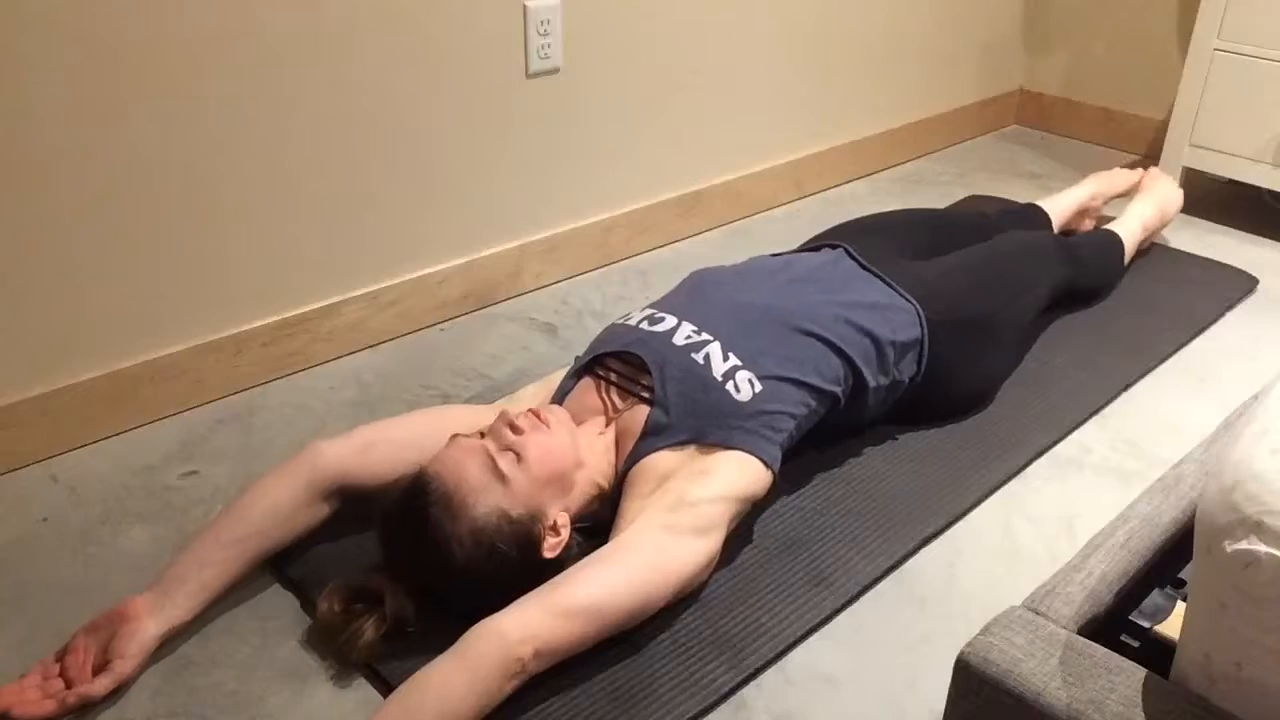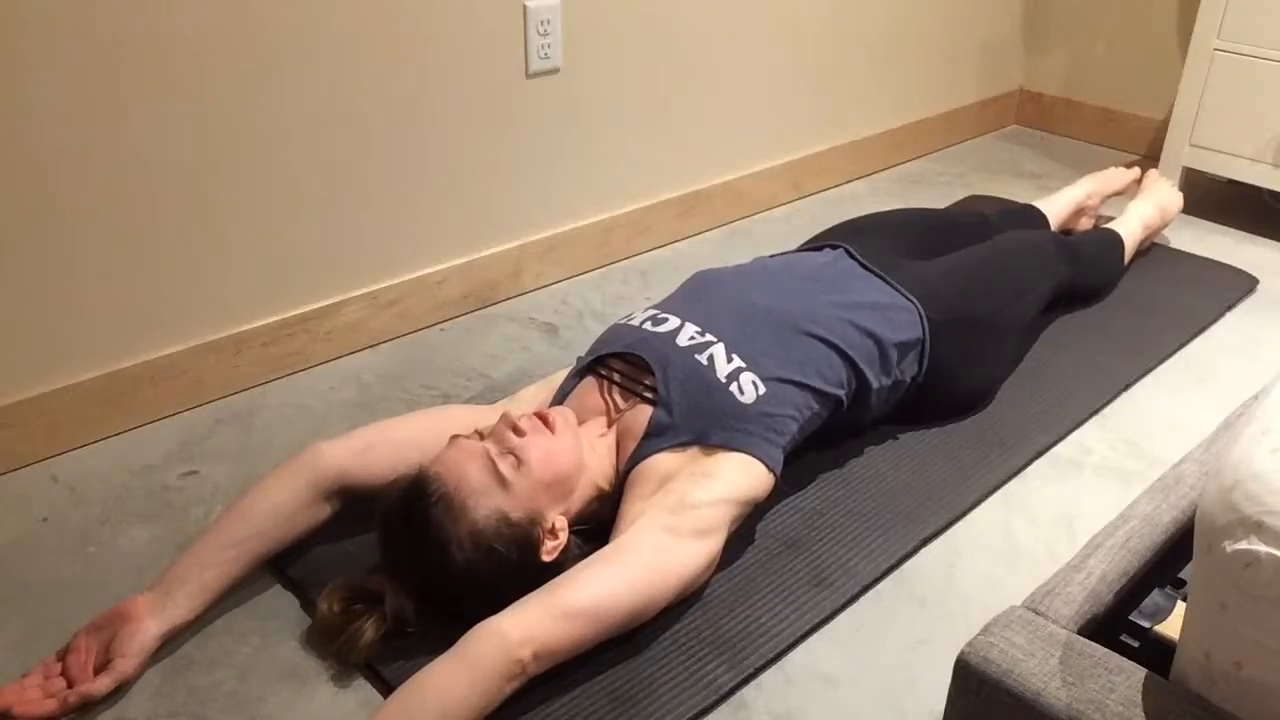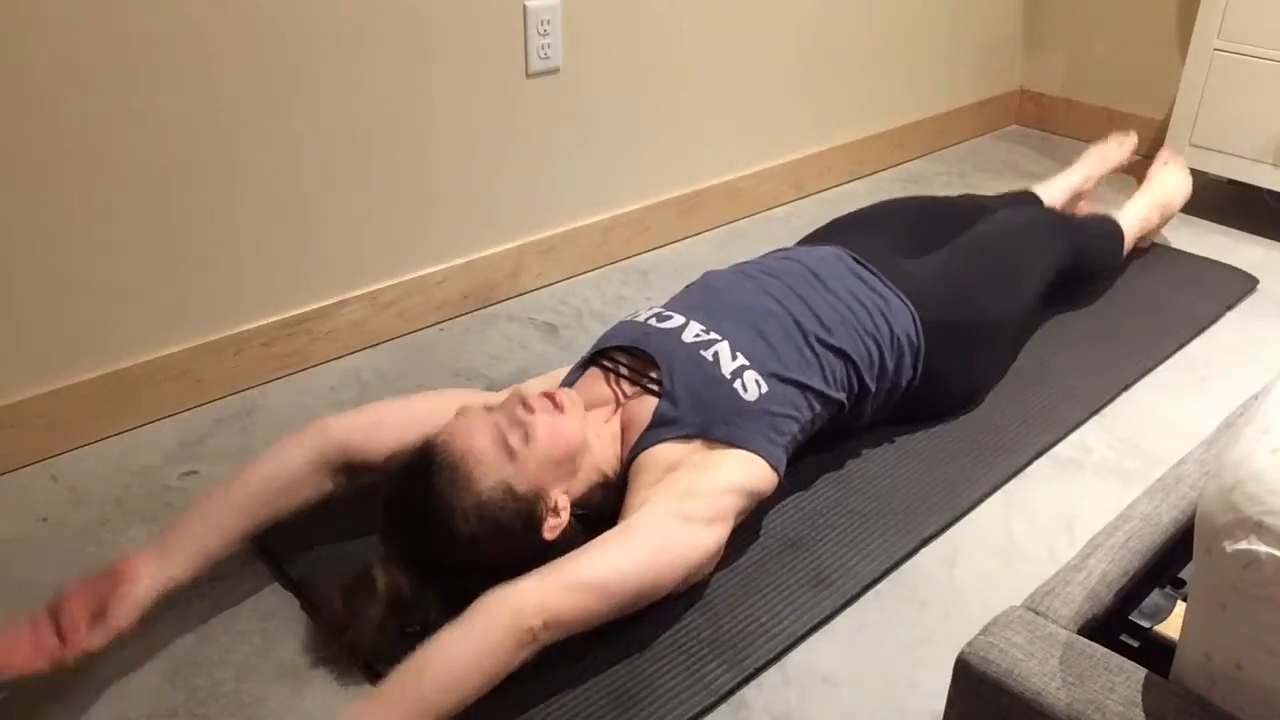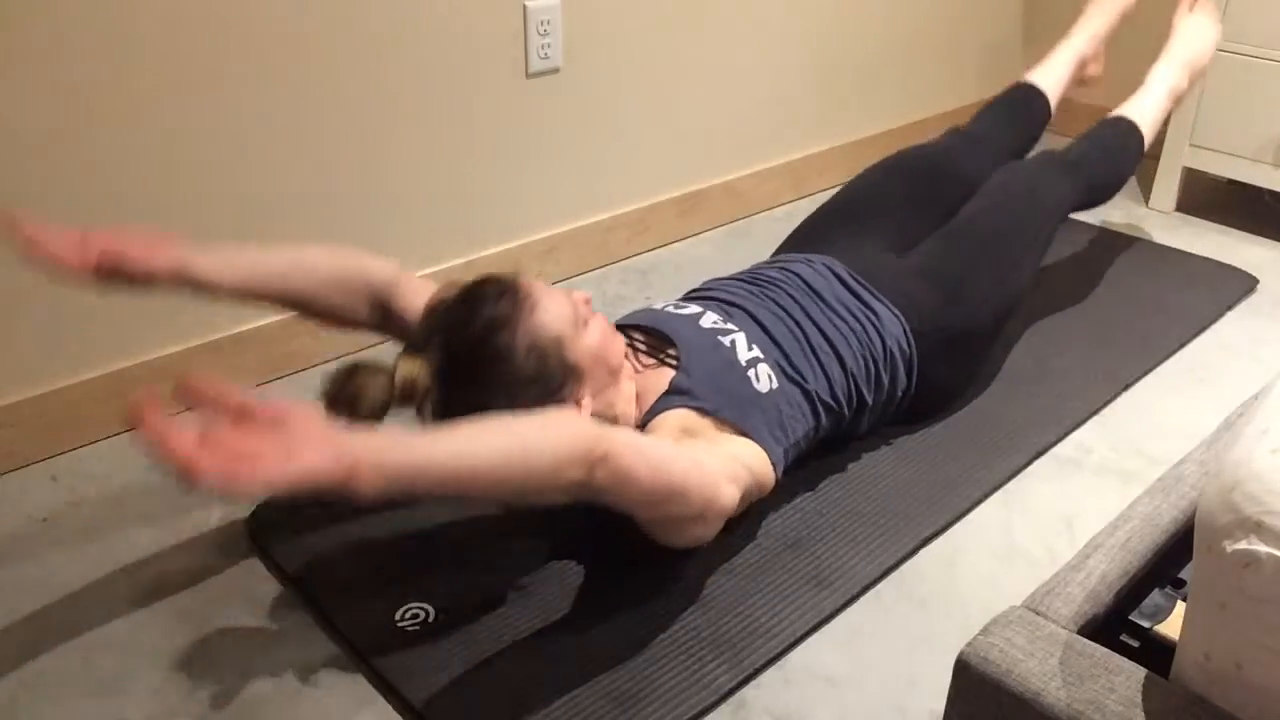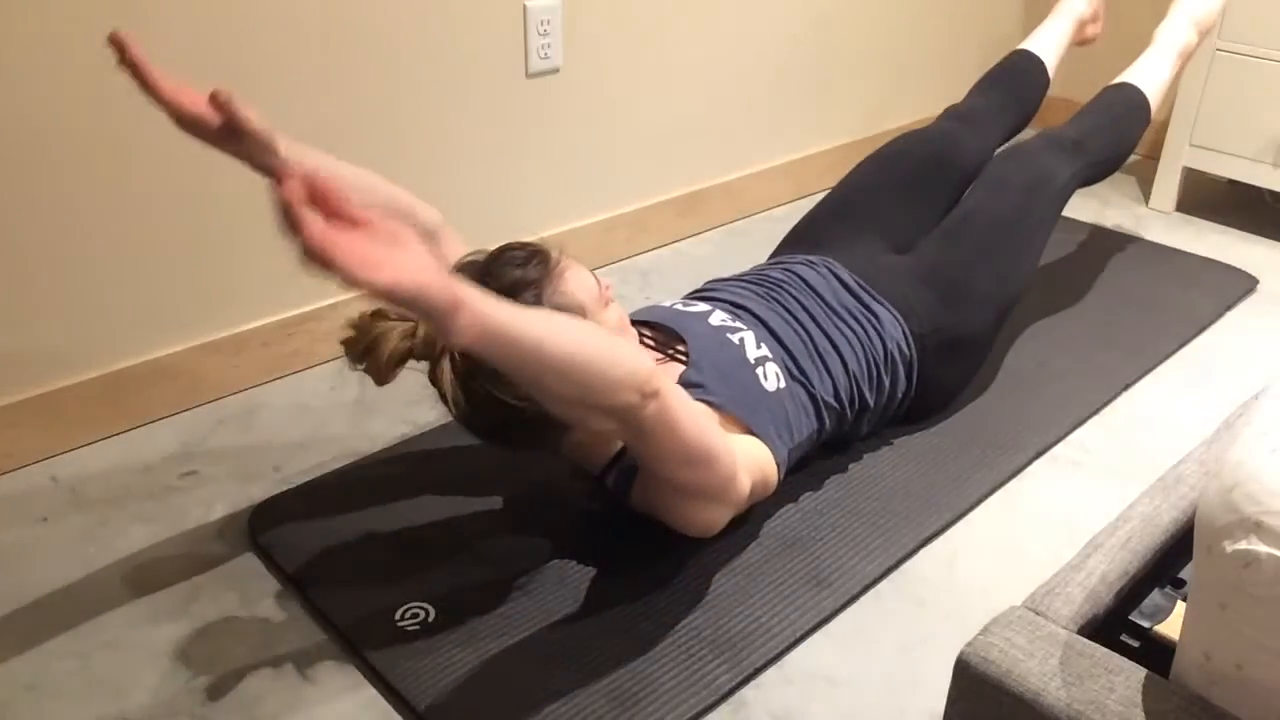
dt=0.4s
person 1, frame 1
left shoulder: (561, 408)
right shoulder: (681, 497)
left hip: (831, 267)
right hip: (916, 333)
left knee: (975, 220)
right knee: (1043, 261)
left ankle: (1083, 200)
right ankle: (1131, 218)
person 1, frame 2
left shoulder: (558, 407)
right shoulder: (685, 498)
left hip: (831, 265)
right hip: (920, 335)
left knee: (974, 218)
right knee: (1041, 263)
left ankle: (1085, 198)
right ankle: (1130, 219)
person 1, frame 3
left shoulder: (566, 407)
right shoulder: (689, 488)
left elbow: (353, 435)
right elbow: (540, 604)
left hip: (817, 274)
right hip: (916, 338)
left knee: (978, 215)
right knee: (1037, 243)
left ankle: (1081, 186)
right ankle: (1141, 205)
person 1, frame 4
left shoulder: (593, 370)
right shoulder: (693, 474)
left elbow: (384, 288)
right elbow: (586, 454)
left wrist: (177, 258)
right wrist: (342, 454)
left hip: (811, 272)
right hip: (907, 335)
left knee: (968, 155)
right knee: (1046, 180)
person 1, frame 5
left shoulder: (594, 359)
right shoulder: (697, 476)
left elbow: (427, 234)
right elbow: (640, 391)
left wrist: (256, 147)
right wrist: (446, 299)
left hip: (807, 274)
right hip: (910, 334)
left knee: (962, 138)
right knee: (1041, 164)
